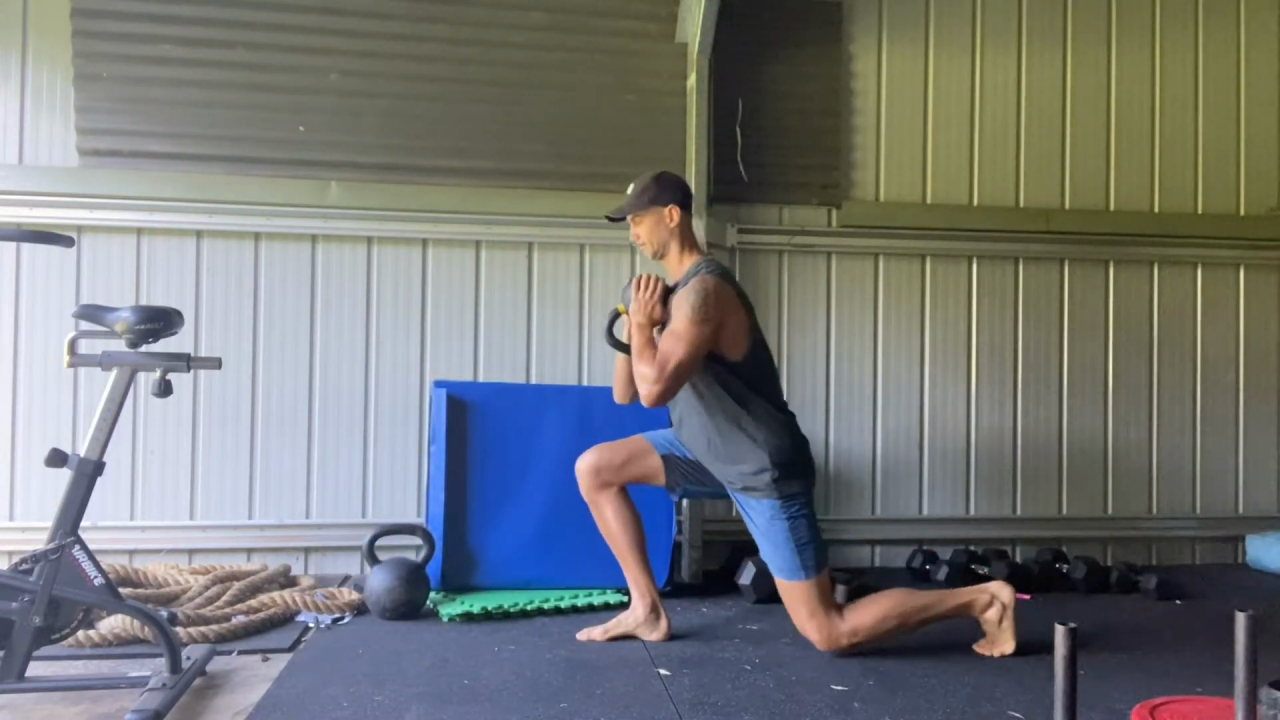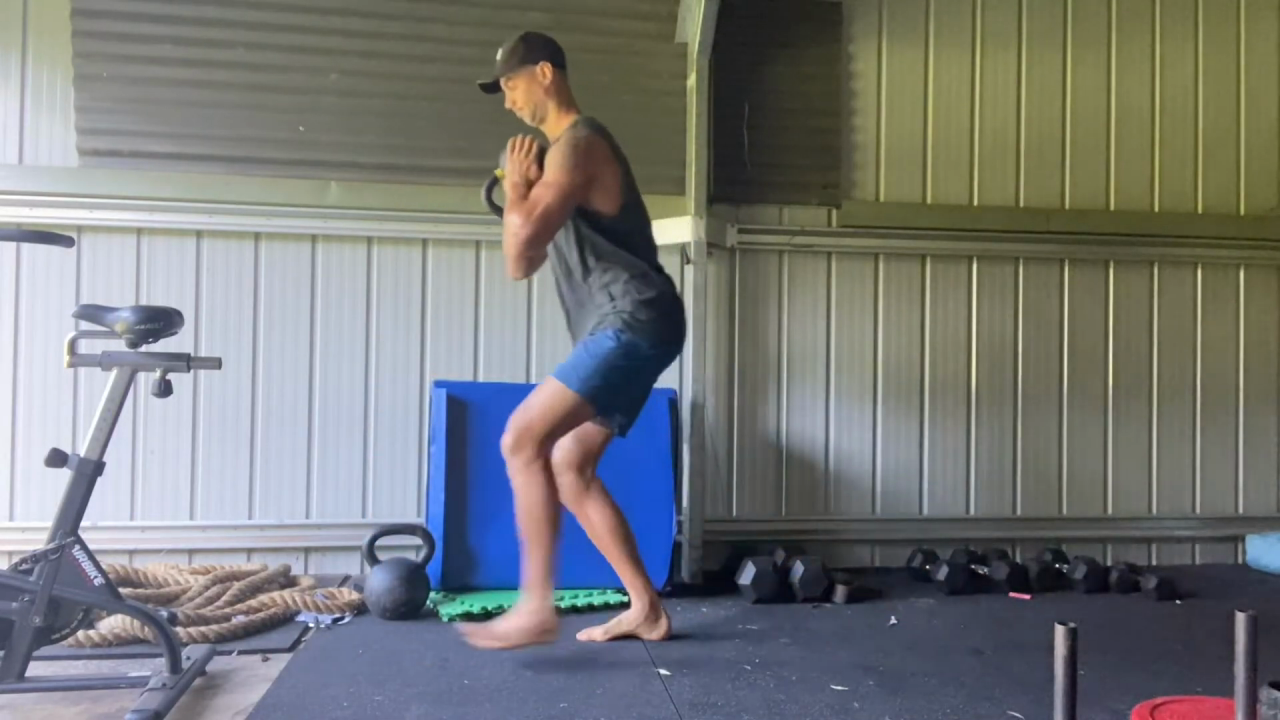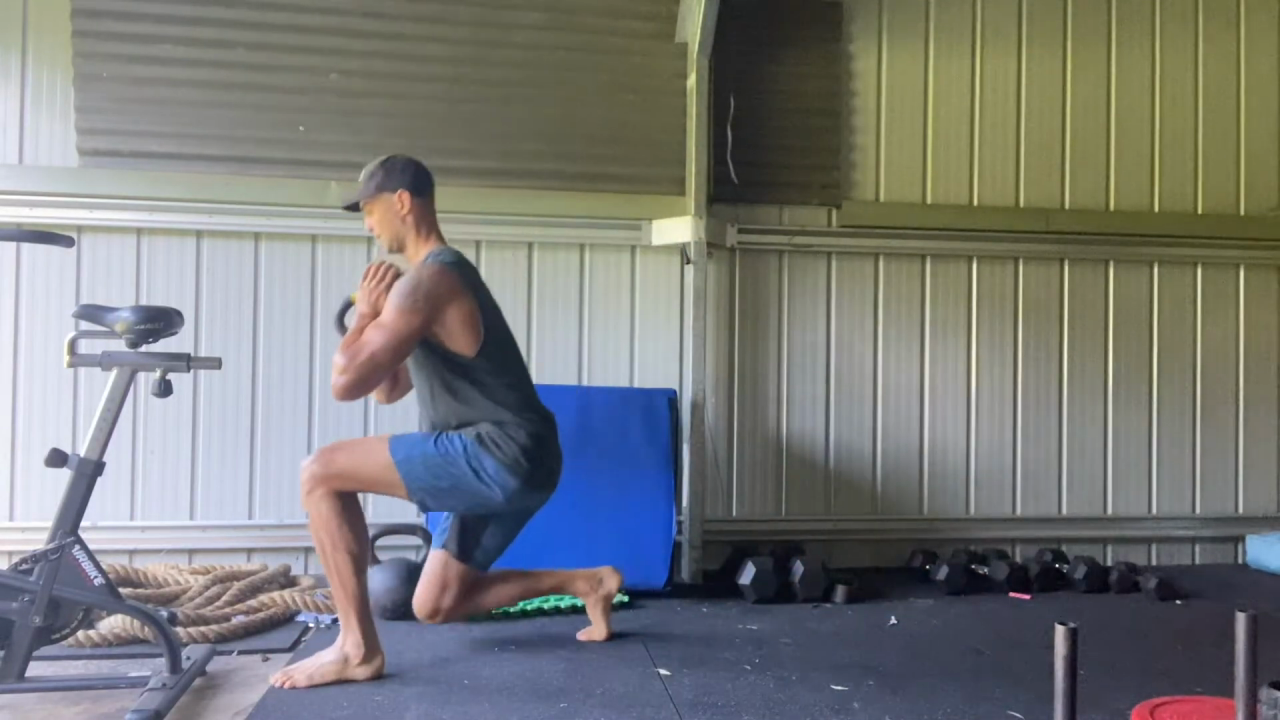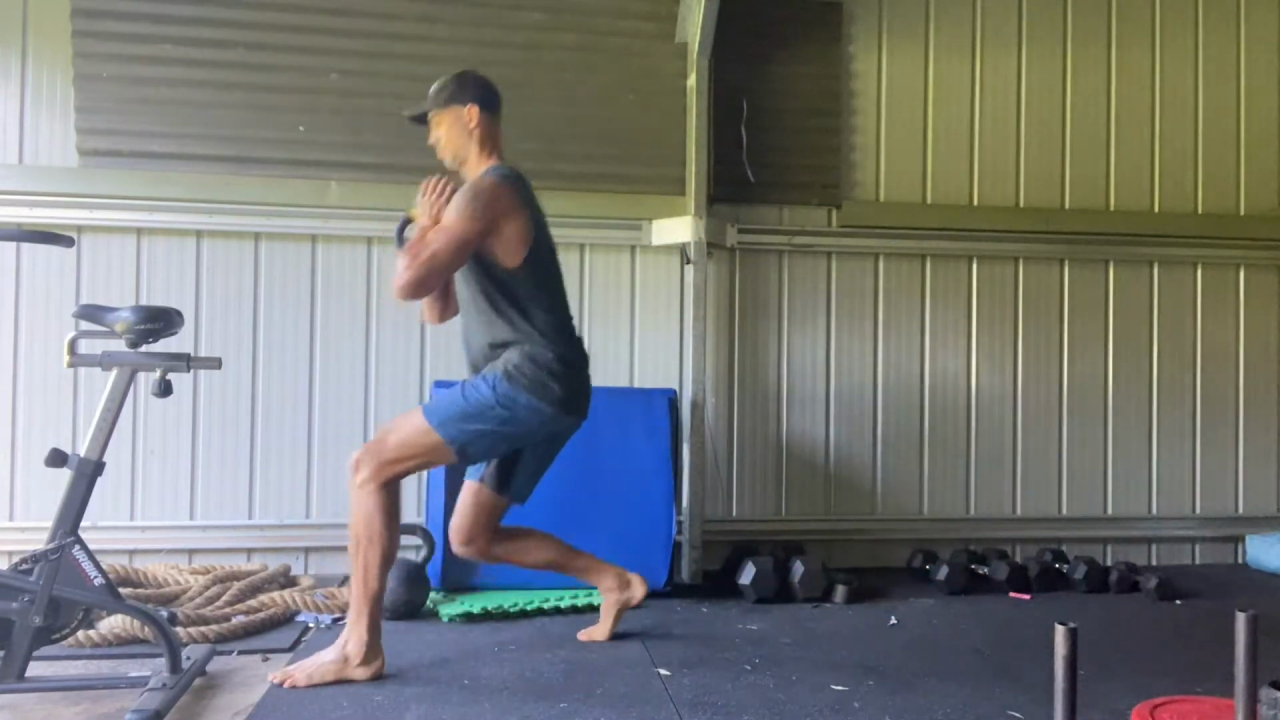
dt=0.7s
person 1, frame 1
left shoulder: (703, 291)
right shoulder: (679, 290)
left elbow: (655, 390)
right elbow: (627, 393)
left wrist: (642, 325)
right wrist: (638, 332)
left hip: (764, 470)
right hip: (718, 452)
left knee: (830, 634)
right knee: (593, 469)
left ankle: (987, 600)
right ankle: (647, 610)
person 1, frame 2
left shoulder: (578, 144)
right shoulder: (560, 153)
left elbow: (522, 237)
right elbow: (519, 264)
left wrist: (519, 185)
right wrist: (520, 193)
left hip: (637, 322)
right hip: (620, 330)
left knee: (521, 439)
right knee: (567, 465)
left ankle: (536, 605)
right ankle: (646, 609)
person 1, frame 3
left shoulder: (428, 280)
right shoulder: (438, 278)
left elbow: (346, 379)
right elbow: (389, 388)
left wrist: (366, 313)
right wrist: (377, 315)
left hip: (503, 457)
right hip: (504, 462)
left knee: (321, 473)
right knee: (435, 605)
left ankle: (356, 648)
right ankle: (590, 583)
person 1, frame 4
left shoulder: (488, 188)
right shoulder: (483, 196)
left elbow: (408, 283)
right elbow: (439, 309)
left wrist: (427, 225)
right wrist: (435, 234)
left hip: (529, 380)
right hip: (542, 391)
left knee: (373, 465)
right knee: (472, 538)
left ankle: (359, 649)
right ankle: (614, 582)
